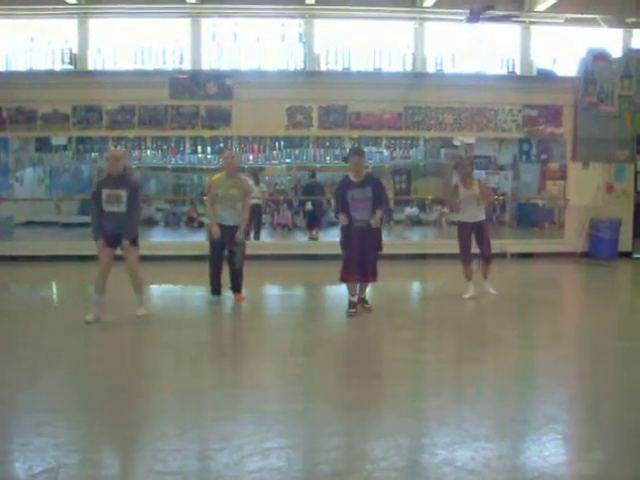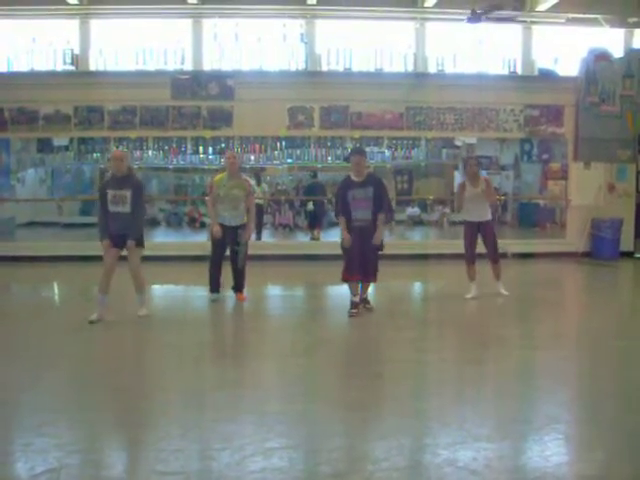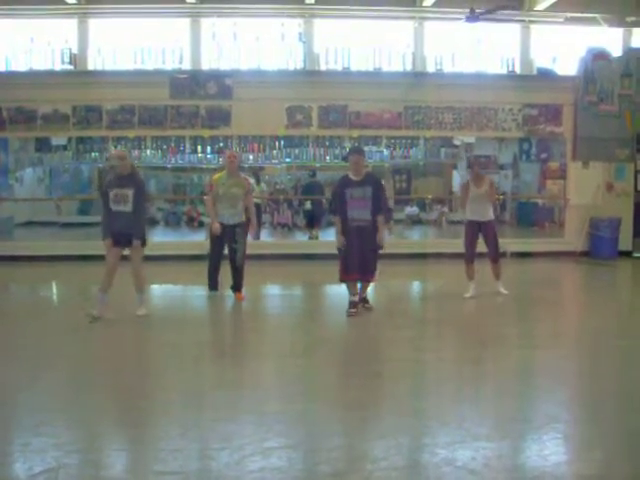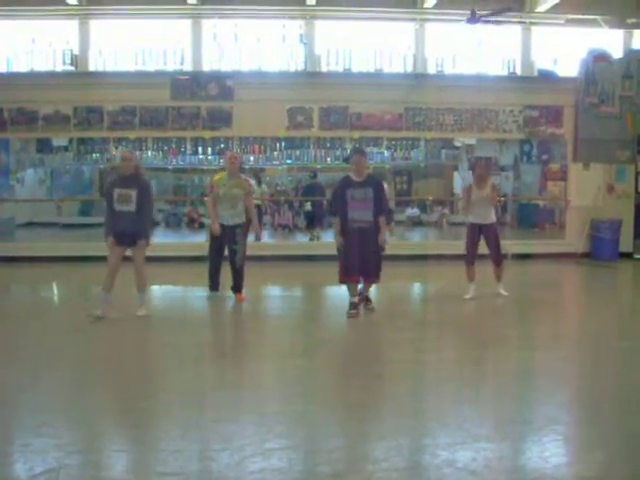
dt=0.1s
person 1, frame 1
left shoulder: (132, 184)
right shoulder: (101, 184)
left elbow: (135, 212)
right elbow: (96, 211)
left wrist: (128, 236)
right wrist: (98, 235)
left hip: (128, 234)
right hip: (108, 233)
left knee: (133, 269)
right knee: (102, 270)
left ankle: (141, 304)
right ankle: (97, 311)
person 1, frame 2
left shoulder: (136, 184)
right shoulder: (106, 185)
left elbow: (140, 212)
right elbow: (103, 212)
left wrist: (133, 236)
right wrist: (104, 236)
left hip: (133, 234)
right hip: (113, 234)
left knee: (135, 270)
right knee: (107, 270)
left ankle: (142, 305)
right ankle: (100, 310)
person 1, frame 3
left shoulder: (138, 183)
right shoulder: (109, 184)
left elbow: (142, 211)
right elbow: (106, 211)
left wrist: (138, 235)
right wrist: (107, 235)
left hip: (134, 232)
right hip: (116, 232)
left knee: (137, 269)
right knee: (109, 269)
left ankle: (141, 304)
right ankle: (100, 308)
person 1, frame 4
left shoulder: (142, 183)
right shoulder: (113, 184)
left elbow: (147, 211)
right elbow: (110, 210)
left wrist: (145, 235)
right wrist: (109, 233)
left hip: (137, 232)
right hip: (118, 232)
left knee: (139, 268)
right knee: (111, 268)
left ankle: (142, 305)
right ankle: (104, 307)
person 2, frame 1
left shoulder: (374, 182)
right shoulder: (343, 184)
left elbow: (382, 204)
right elbow: (339, 208)
left wrist: (377, 217)
right wrist: (342, 217)
left hip: (370, 231)
right hip: (350, 231)
left knee: (368, 265)
right knee: (350, 265)
left ankle: (361, 296)
right ankle: (352, 299)
person 2, frame 2
left shoulder: (376, 182)
right shoulder: (344, 184)
left elbow: (384, 208)
right elbow: (340, 211)
left wrist: (380, 230)
right wrist: (343, 231)
left hip: (371, 232)
right hip: (352, 232)
left knee: (369, 265)
right knee: (351, 265)
left ankle: (363, 296)
right ankle: (354, 300)
person 2, frame 3
left shoulder: (374, 181)
right shoulder: (342, 183)
left elbow: (381, 209)
right elbow: (336, 211)
left wrist: (381, 230)
right wrist: (338, 233)
left hip: (369, 231)
right hip: (349, 231)
left knee: (368, 265)
right knee: (350, 265)
left ankle: (362, 295)
right ankle: (353, 299)
person 2, frame 4
left shoulder: (375, 183)
right shoulder: (343, 184)
left elbow: (382, 210)
right elbow: (336, 212)
left wrist: (383, 232)
right wrist: (337, 234)
left hip: (370, 232)
right hip: (349, 232)
left knee: (371, 266)
right knee: (350, 266)
left ankle: (365, 293)
right ankle: (353, 301)
person 3, frame 1
left shoulder: (244, 182)
right shoulder: (215, 180)
left elbow: (246, 207)
right elbow: (209, 203)
left wrist: (242, 229)
right wrist: (213, 225)
left hip: (236, 226)
right hip: (218, 225)
left knee: (237, 260)
right knee: (215, 260)
left ankle: (237, 290)
right ankle: (215, 293)
person 3, frame 2
left shoulder: (246, 182)
right shoulder: (217, 181)
left elbow: (251, 207)
right elbow: (210, 203)
left wrist: (250, 228)
right wrist: (215, 224)
left hip: (239, 226)
right hip: (220, 225)
left knee: (239, 260)
right knee: (216, 259)
left ankle: (239, 290)
right ankle: (214, 290)
person 3, frame 3
left shoulder: (245, 181)
right shoulder: (216, 179)
left elbow: (250, 204)
right elbow: (209, 202)
left wrist: (253, 224)
right wrist: (214, 222)
left hip: (238, 224)
right hip: (219, 223)
left knee: (238, 258)
right knee: (214, 257)
left ankle: (237, 289)
right ankle: (212, 288)
person 3, frame 4
left shoulder: (246, 182)
right shoulder: (216, 180)
left elbow: (250, 205)
right elbow: (209, 203)
left wrist: (256, 225)
right wrist: (214, 222)
left hip: (238, 225)
right hip: (219, 224)
left knee: (238, 260)
right knee: (215, 258)
left ankle: (237, 290)
right ankle: (213, 288)
person 4, frame 1
left shoulder: (479, 182)
right shoulder: (456, 186)
left elbow: (489, 200)
right elbow: (455, 209)
left wrist: (484, 199)
right wrist: (456, 203)
left hip: (480, 221)
right hip: (463, 223)
left knee: (486, 254)
right knee: (465, 256)
left ankle: (487, 283)
right ankle: (470, 288)
person 4, frame 2
left shoulder: (486, 181)
right shoulder: (463, 185)
left elbow: (493, 200)
right elbow: (458, 208)
left wrist: (487, 192)
right wrist: (459, 199)
left hip: (486, 221)
right hip: (470, 222)
left knee: (494, 254)
right knee: (469, 256)
left ankle: (499, 285)
right ankle: (473, 288)
person 4, frame 3
left shoulder: (489, 182)
right shoulder: (466, 185)
left elbow: (492, 199)
right elbow: (462, 205)
left wrist: (490, 194)
right wrist: (464, 200)
left hip: (488, 221)
right hip: (471, 221)
left knee: (494, 254)
right knee: (469, 255)
left ankle: (499, 284)
right ankle: (471, 287)
person 4, frame 4
left shoulder: (491, 186)
right shoulder: (469, 188)
left elbow: (494, 203)
right elbow: (465, 208)
left wrist: (492, 198)
right wrist: (467, 206)
left hip: (490, 223)
right hip: (474, 224)
left knee: (497, 256)
right knee: (470, 256)
left ankle: (499, 286)
right ankle: (472, 288)
